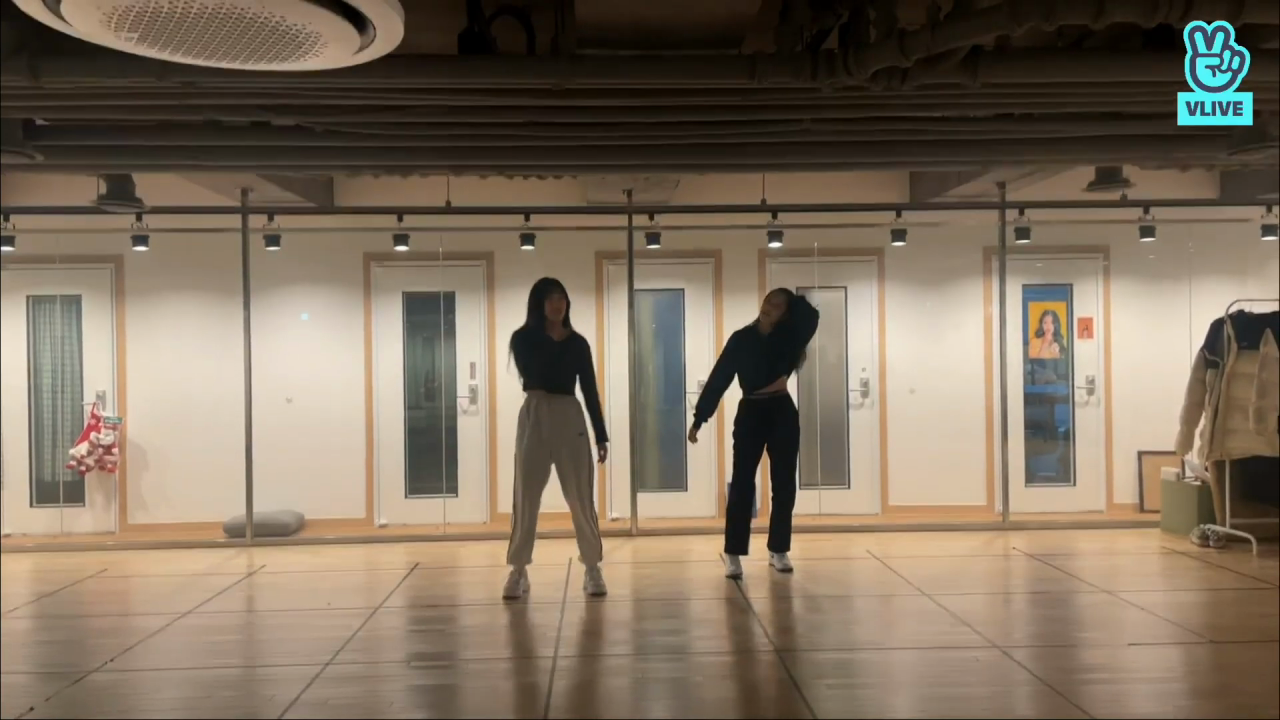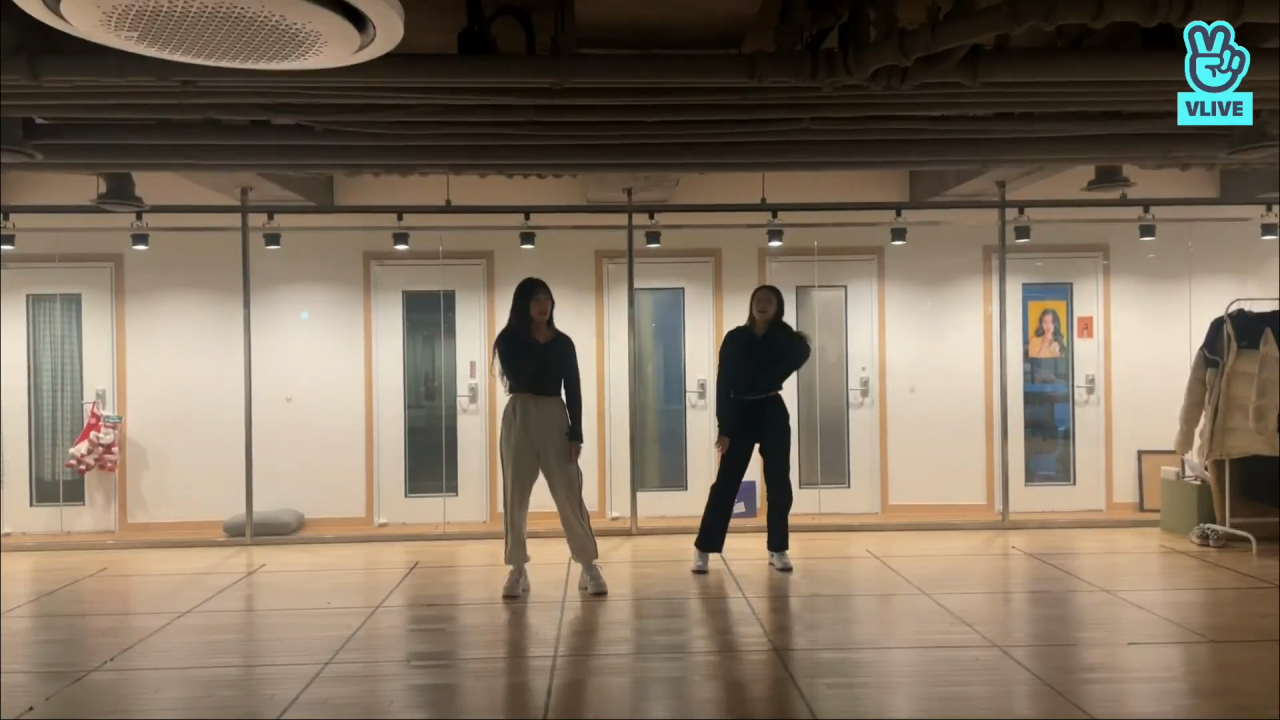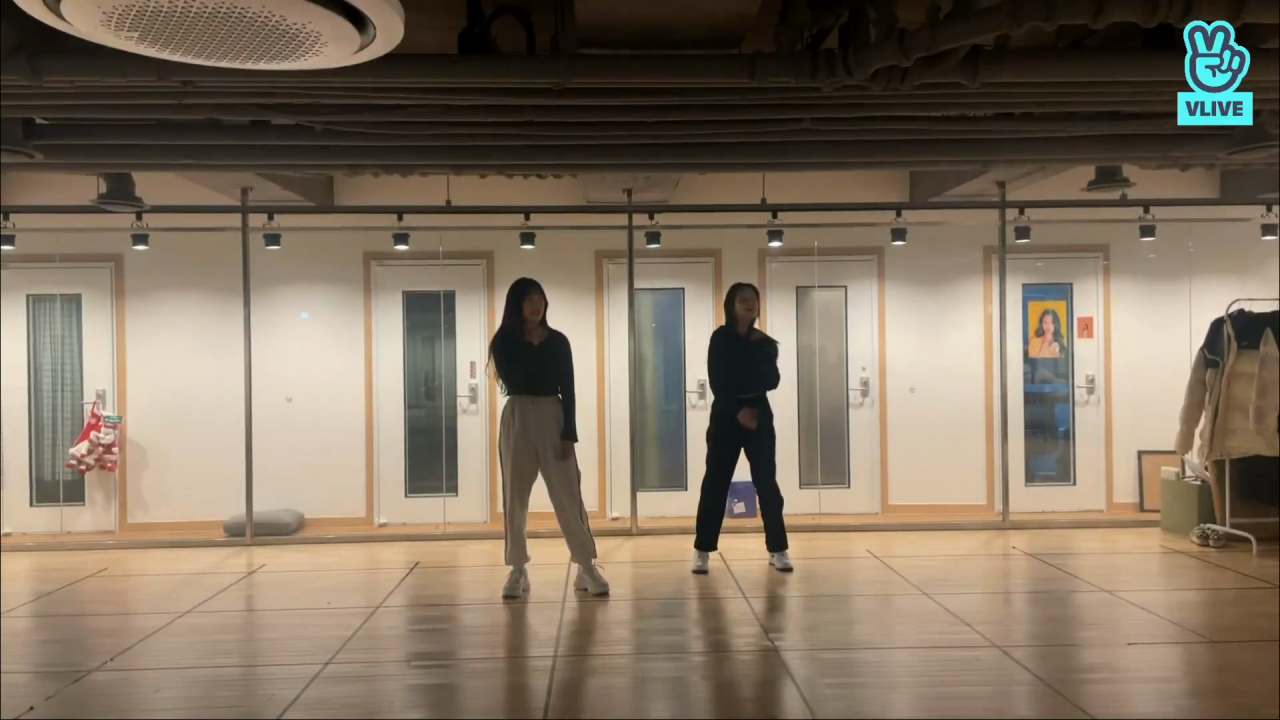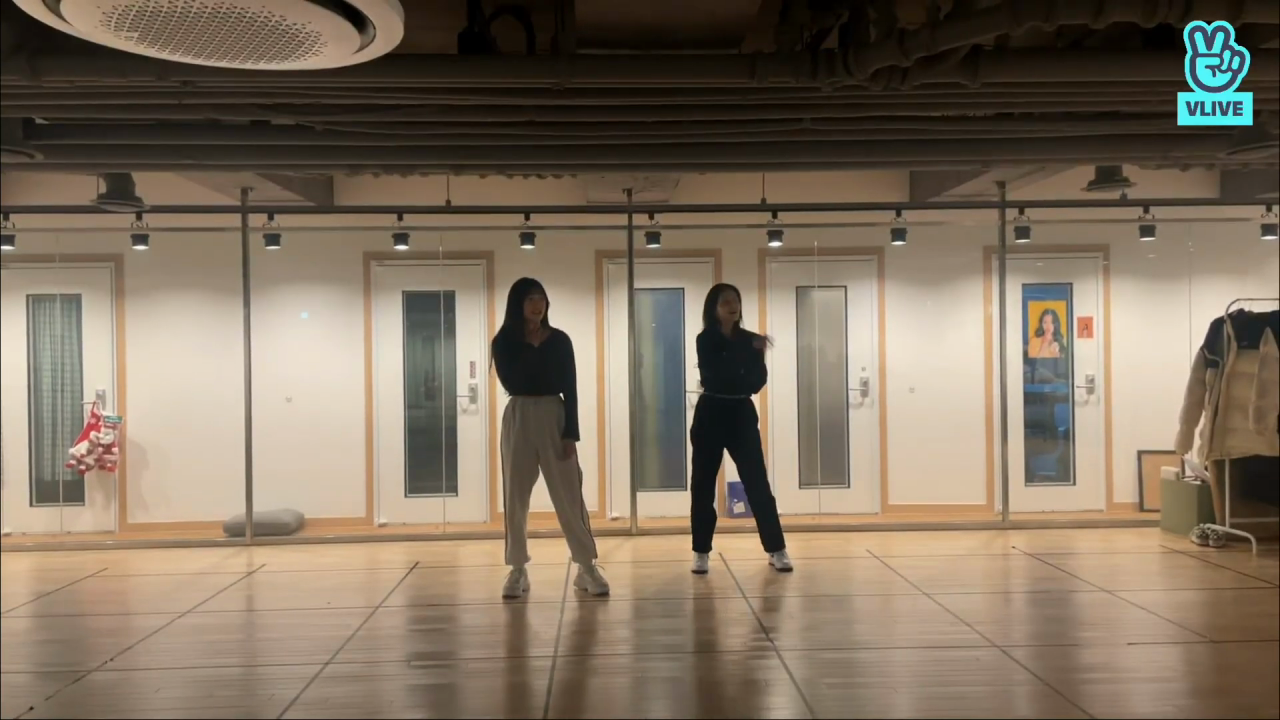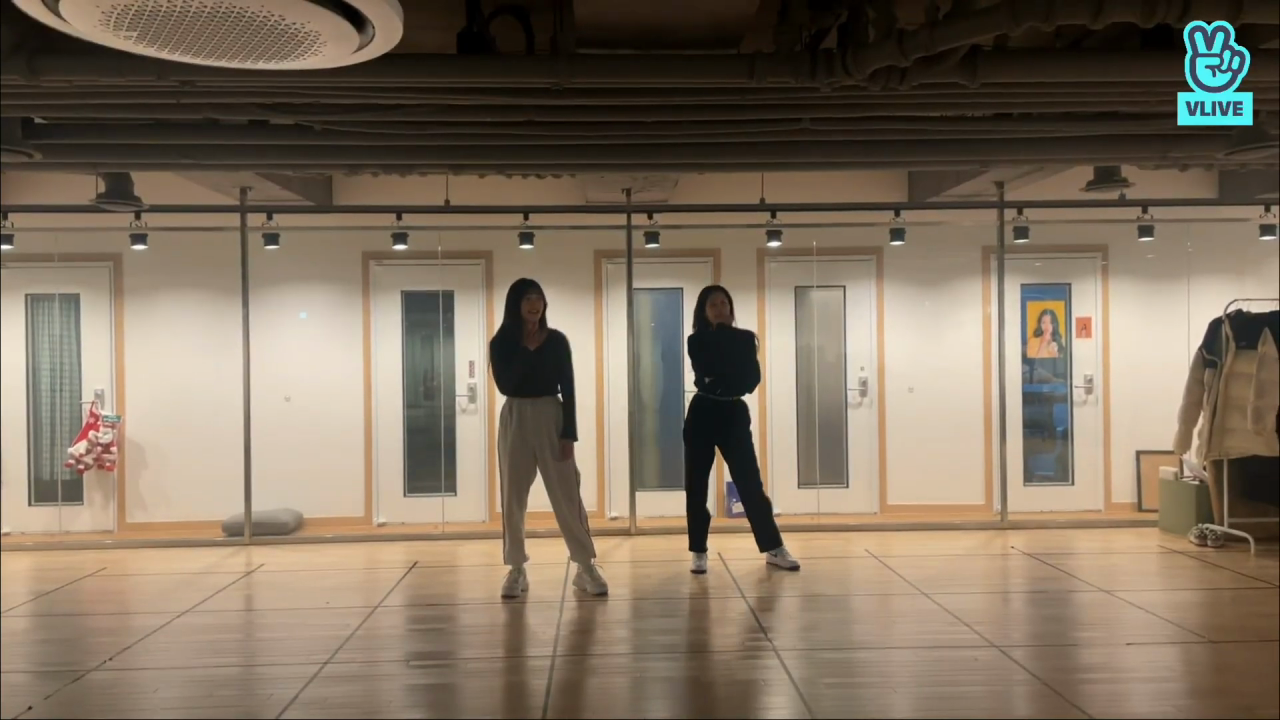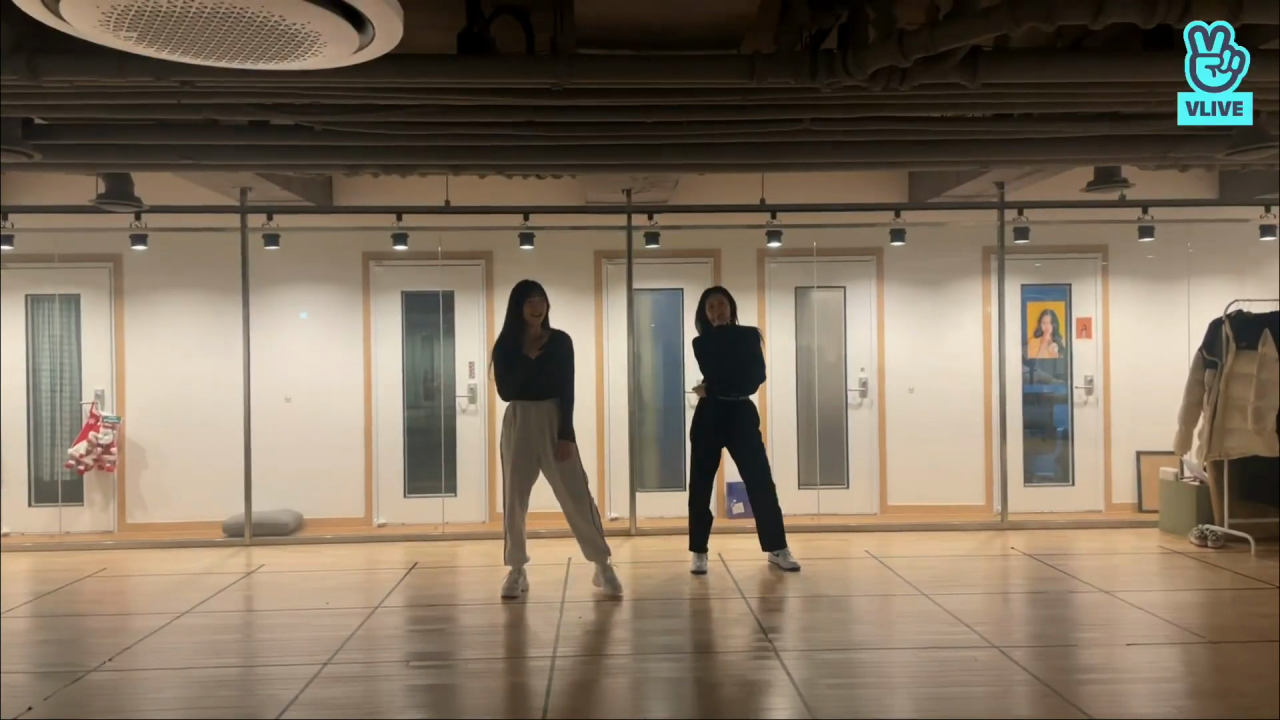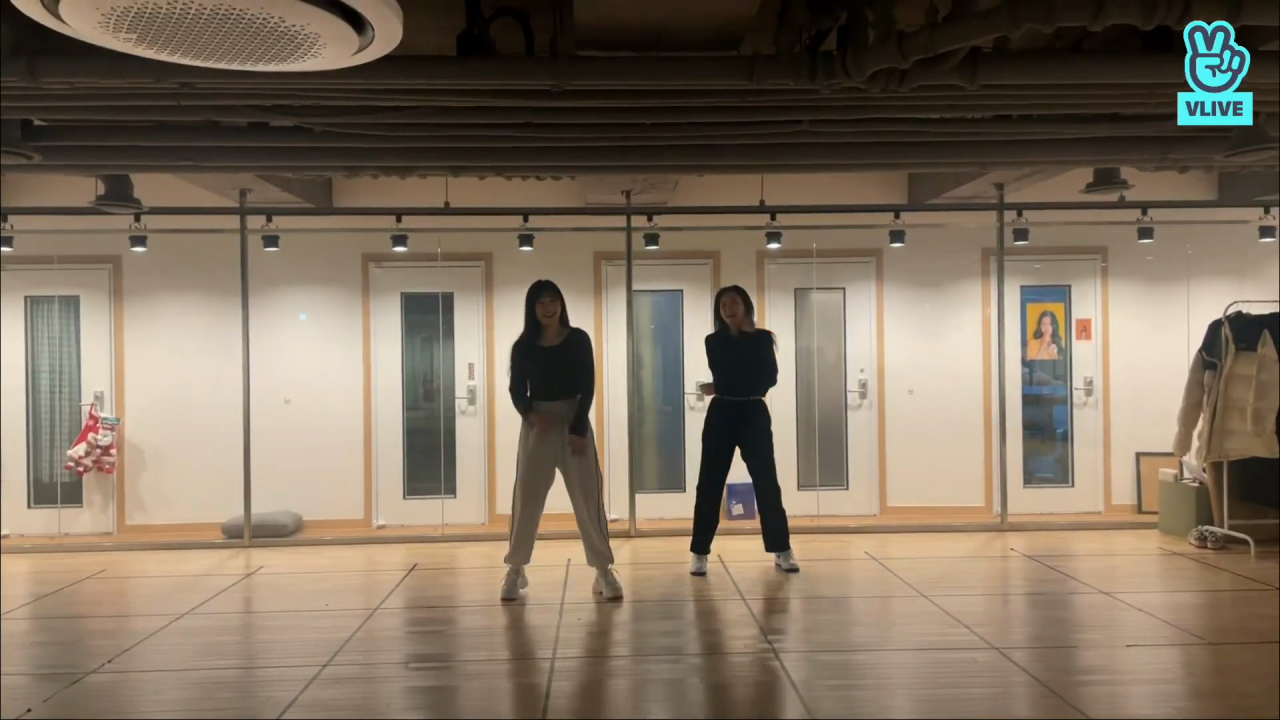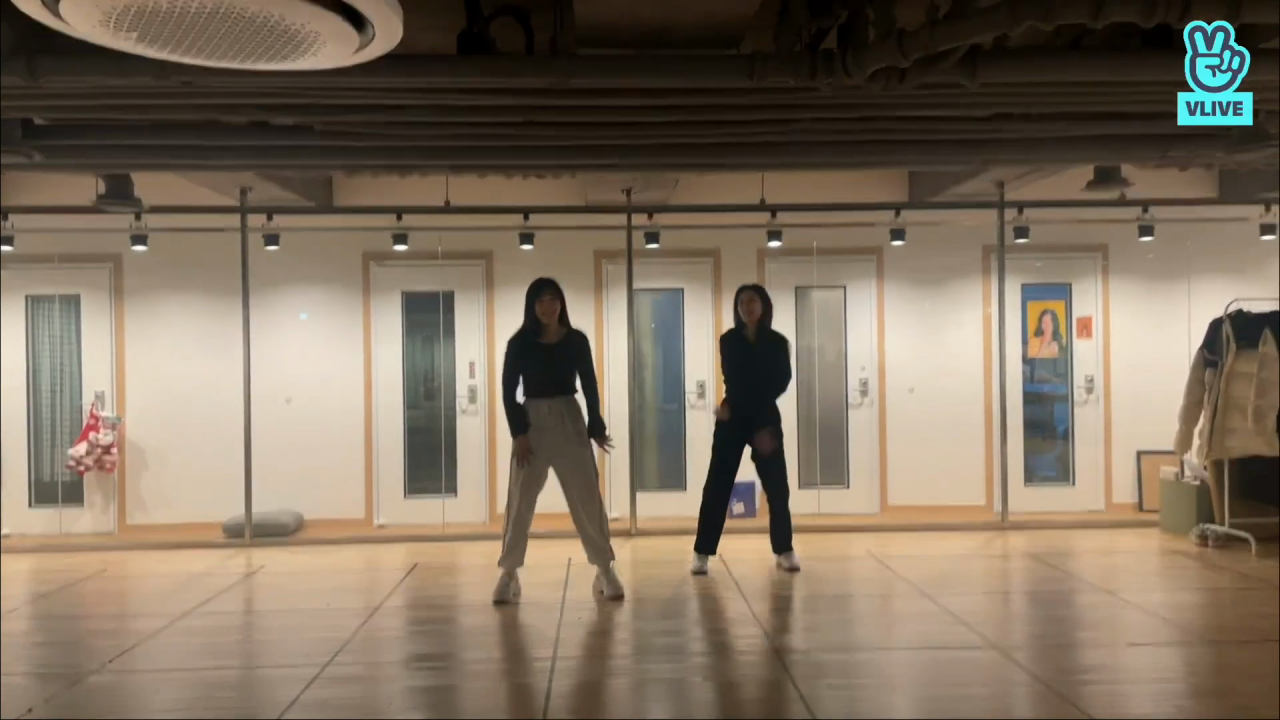
dt=0.3s
person 1, frame 1
left shoulder: (578, 343)
right shoulder: (523, 339)
left elbow: (590, 389)
right elbow: (531, 373)
left wrist: (600, 435)
right wrist: (551, 341)
left hip: (570, 416)
right hip: (534, 416)
left knee: (581, 496)
right knee: (525, 496)
left ankle: (592, 568)
right ankle: (518, 571)
person 1, frame 2
left shoulder: (562, 342)
right shoulder: (509, 339)
left elbow: (573, 390)
right elbow: (517, 377)
left wrist: (576, 434)
right wrist: (537, 345)
left hip: (555, 417)
right hip: (519, 417)
left knee: (570, 495)
right knee: (515, 496)
left ankle: (589, 567)
right ankle: (518, 570)
person 1, frame 3
left shoulder: (557, 341)
right shoulder: (504, 342)
left elbow: (568, 389)
right elbow: (512, 381)
left wrist: (569, 434)
right wrist: (531, 346)
left hip: (552, 417)
right hip: (517, 418)
left knee: (568, 495)
right knee: (515, 497)
left ankle: (586, 567)
right ankle: (518, 570)
person 1, frame 4
left shoulder: (559, 340)
right shoulder: (504, 341)
left elbow: (570, 388)
right elbow: (510, 382)
left wrist: (571, 433)
right wrist: (530, 347)
left hip: (554, 417)
right hip: (518, 418)
left knee: (569, 494)
right knee: (516, 496)
left ankle: (587, 567)
right ankle: (518, 570)
person 1, frame 5
left shoulder: (557, 341)
right shoulder: (502, 343)
left elbow: (568, 389)
right elbow: (504, 385)
left wrist: (569, 433)
right wrist: (526, 351)
left hip: (551, 417)
right hip: (515, 419)
left knee: (566, 494)
right knee: (513, 496)
left ankle: (585, 567)
right ankle: (516, 570)
person 1, frame 6
left shoulder: (560, 341)
right shoulder: (506, 346)
left elbow: (568, 391)
right elbow: (505, 391)
left wrist: (566, 434)
right wrist: (527, 358)
left hip: (554, 420)
right hip: (518, 422)
left knee: (576, 495)
right knee: (515, 498)
left ankle: (603, 566)
right ankle: (516, 570)
person 1, frame 7
left shoulder: (578, 340)
right shoulder: (523, 347)
left elbow: (588, 387)
right elbow: (516, 392)
left wrist: (578, 429)
right wrist: (531, 414)
left hip: (574, 421)
right hip: (537, 426)
left knee: (588, 498)
right knee: (526, 499)
left ankle: (603, 571)
right ankle: (516, 569)
person 1, frame 8
left shoulder: (576, 340)
right shoulder: (520, 343)
left elbow: (590, 385)
right elbow: (509, 390)
left wrist: (597, 427)
right wrist: (518, 432)
left hip: (568, 420)
right hip: (530, 423)
left knee: (586, 496)
right knee: (521, 501)
left ankle: (604, 570)
right ankle: (509, 574)
person 2, frame 1
left shoulder: (788, 337)
right shoulder: (741, 339)
left elbow: (810, 316)
right elbow: (718, 378)
left wrist: (790, 315)
right wrist: (699, 418)
left hip: (782, 412)
right hip: (750, 412)
left knee: (784, 484)
right knee: (741, 484)
left ankle: (778, 550)
right ankle: (733, 554)
person 2, frame 2
left shoulder: (782, 339)
right shoulder: (735, 339)
left elbow: (802, 354)
right elbow: (724, 385)
left wrist: (779, 326)
right wrist: (723, 427)
left hip: (773, 413)
right hip: (740, 414)
left knee: (779, 484)
right knee: (726, 483)
left ankle: (778, 550)
right ankle: (703, 550)
person 2, frame 3
left shoulder: (765, 343)
right shoulder: (721, 338)
left elbow: (771, 381)
right elbow: (717, 382)
left wrist: (761, 350)
right wrist: (736, 411)
left hip: (758, 412)
right hip: (725, 414)
left knee: (766, 483)
right knee: (715, 482)
left ankle: (777, 550)
right ankle: (702, 551)
person 2, frame 4
left shoulder: (752, 340)
right shoulder: (706, 340)
left elbow: (758, 381)
right elbow: (715, 373)
right wrist: (748, 351)
left hip: (741, 413)
right hip: (710, 413)
left knee: (757, 483)
right knee: (703, 485)
left ankle: (776, 550)
right ankle: (701, 552)
person 2, frame 5
left shoulder: (745, 339)
right shoulder: (697, 341)
left elbow: (752, 380)
right elbow: (708, 369)
left wrist: (719, 383)
right wrist: (719, 331)
left hip: (734, 413)
right hip: (702, 414)
left knee: (750, 482)
right knee: (696, 485)
left ankle: (774, 549)
right ankle: (698, 552)
person 2, frame 6
left shoulder: (749, 336)
right shoulder: (702, 343)
left elbow: (757, 376)
right elbow: (715, 373)
left wrist: (713, 388)
right wrist: (719, 335)
left hip: (742, 413)
right hip: (710, 415)
left knee: (761, 481)
right knee: (700, 485)
left ankle: (778, 549)
right ankle: (699, 552)
person 2, frame 7
left shoulder: (762, 338)
right shoulder: (714, 342)
left elbow: (769, 378)
right elbow: (726, 374)
left wrist: (722, 388)
right wrist: (743, 336)
left hip: (754, 415)
right hip: (722, 416)
left knee: (767, 484)
right knee: (709, 486)
left ankle: (782, 551)
right ankle: (700, 553)
person 2, frame 8
left shoulder: (777, 342)
right shoulder: (729, 341)
left elbow: (779, 384)
right elbow: (735, 383)
left wrist: (737, 407)
left hip: (766, 417)
right hip: (733, 418)
left knee: (777, 487)
right knee: (717, 486)
left ankle: (784, 551)
right ankle: (702, 553)
